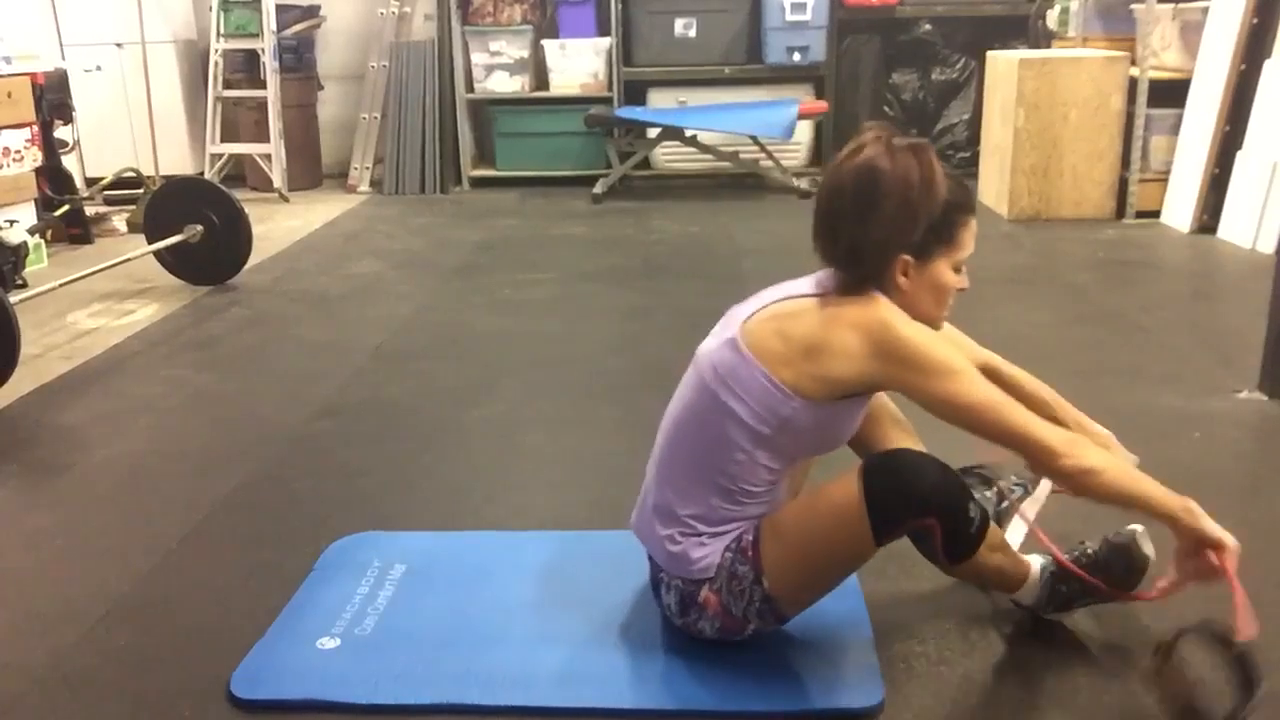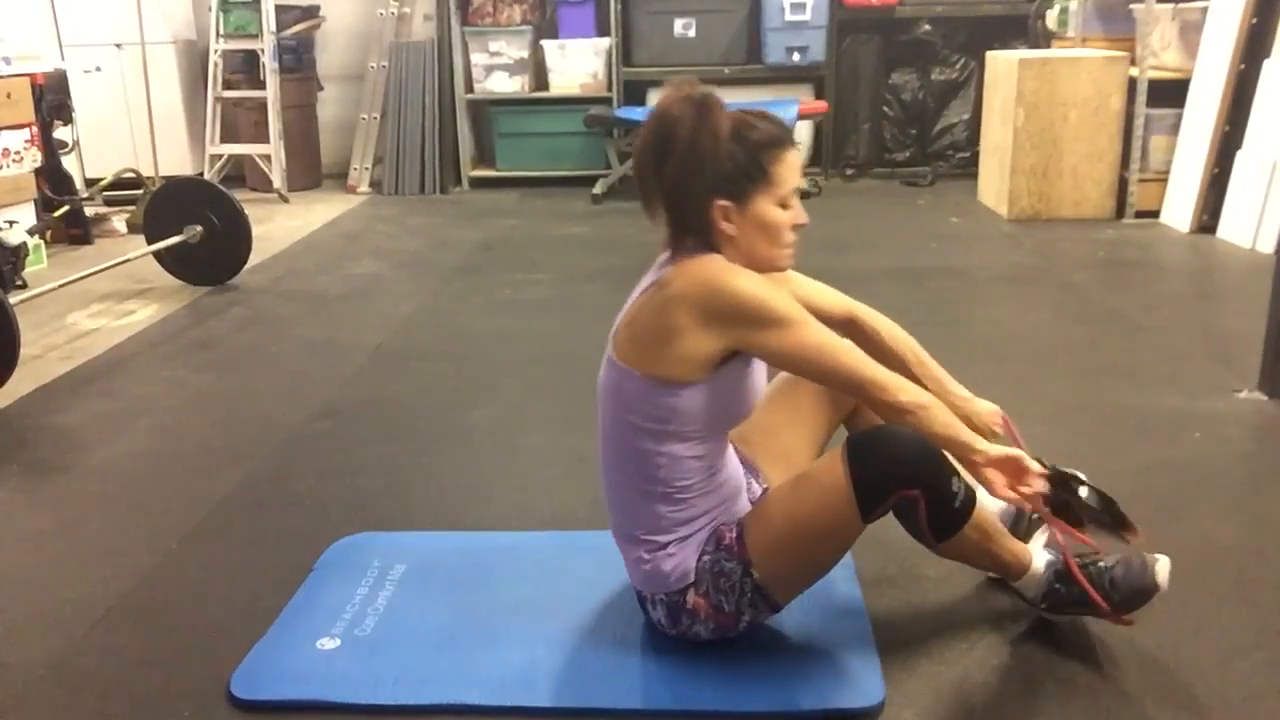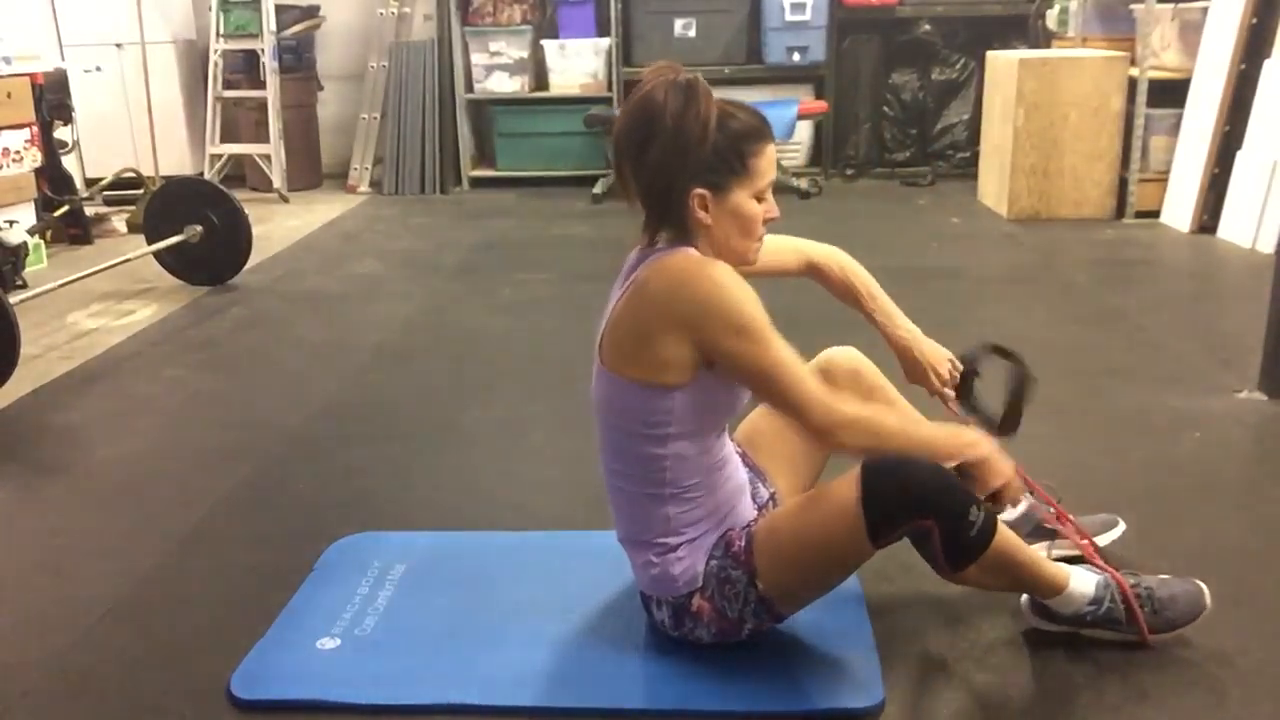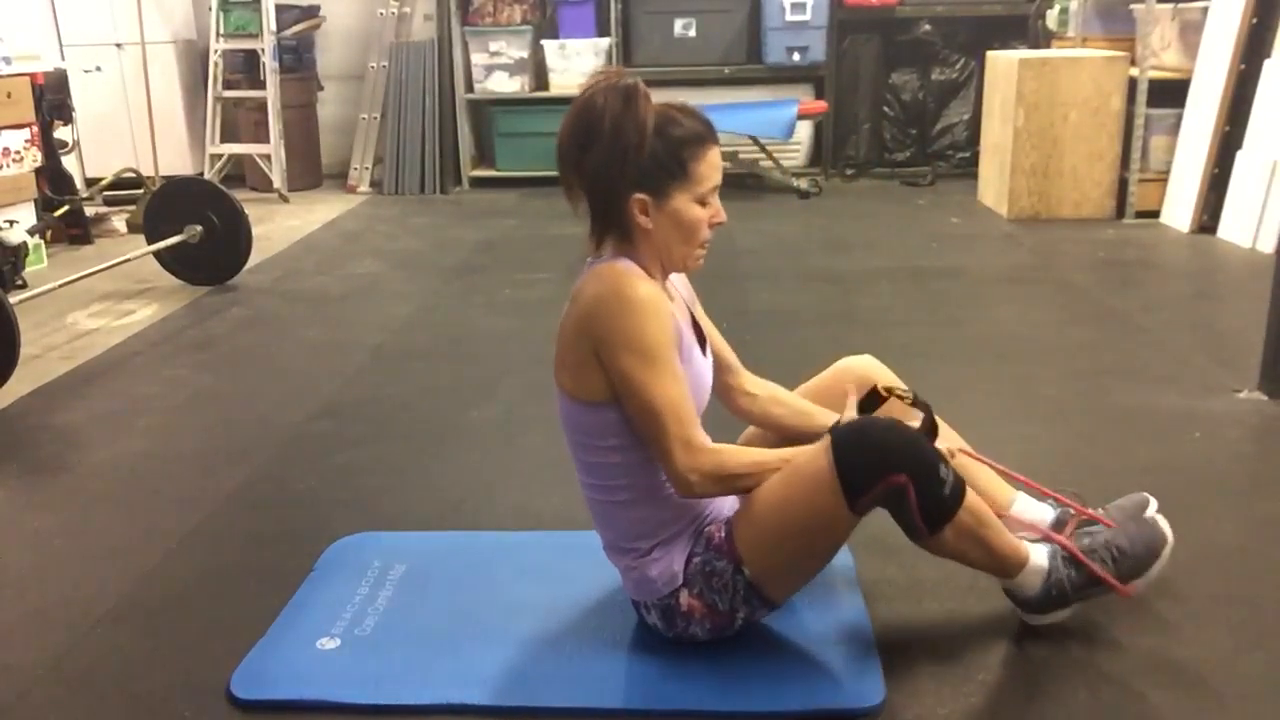
dt=0.7s
person 1, frame 1
left shoulder: (844, 298)
right shoulder: (875, 329)
left elbow: (990, 368)
right elbow: (1057, 458)
left wrist: (1098, 437)
right wrist: (1186, 517)
left hip: (697, 544)
right hip: (711, 588)
right knee: (914, 485)
left ankle: (973, 527)
right ankle: (1034, 587)
person 1, frame 2
left shoulder: (711, 263)
right shoulder: (717, 289)
left elbow: (858, 319)
right elbow: (891, 398)
left wrist: (959, 403)
right wrist: (979, 451)
left hip: (711, 510)
right hip: (695, 585)
left knee: (851, 371)
right knee: (896, 457)
left ankle: (994, 515)
right ankle: (1039, 579)
person 1, frame 3
left shoulder: (678, 253)
right shoulder: (695, 284)
left elbow: (822, 259)
right elbow: (831, 422)
left wrist: (907, 335)
right wrist: (969, 445)
left hip: (714, 516)
right hip: (701, 586)
left knee: (842, 368)
right knee: (912, 488)
left ankle: (1010, 520)
right ankle: (1072, 598)
person 1, frame 4
left shoulder: (652, 277)
right shoulder: (624, 296)
left elbow: (742, 389)
right elbow: (692, 466)
left wrist: (851, 433)
right wrist: (847, 452)
left hip: (700, 533)
right hip: (687, 586)
left knee: (861, 377)
right knee: (881, 453)
left ankle: (1039, 524)
right ankle: (1041, 578)
